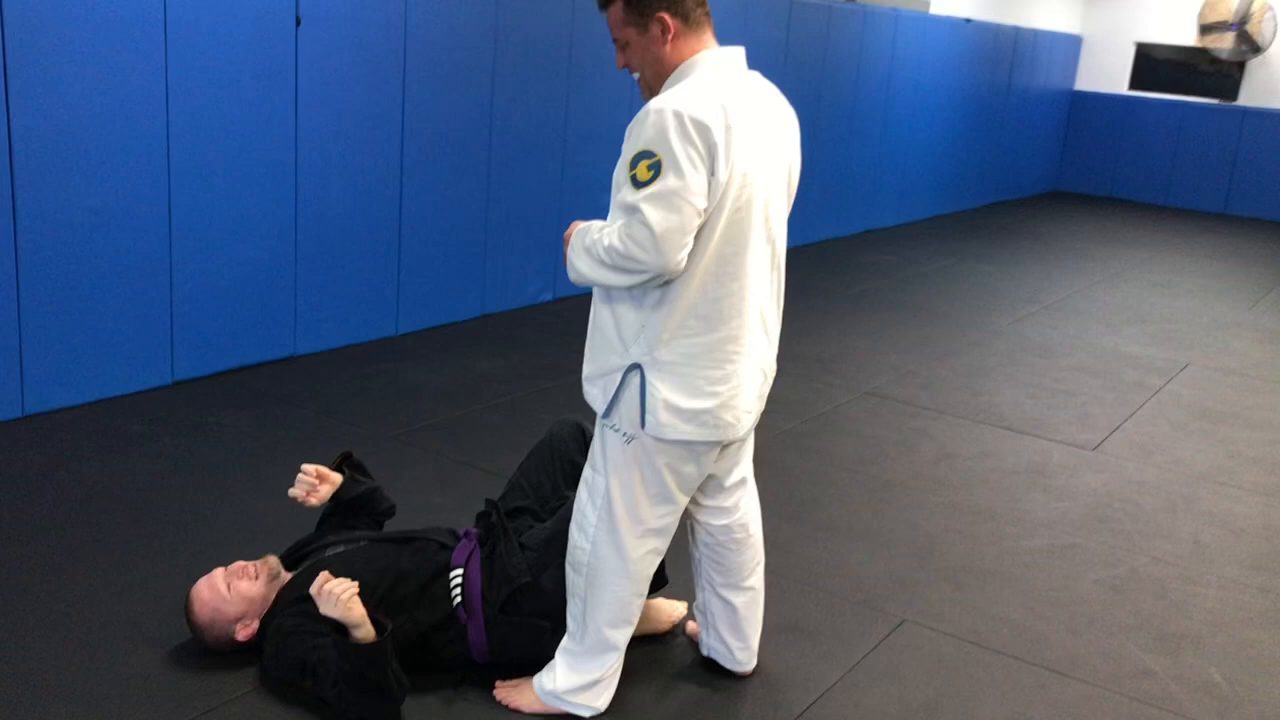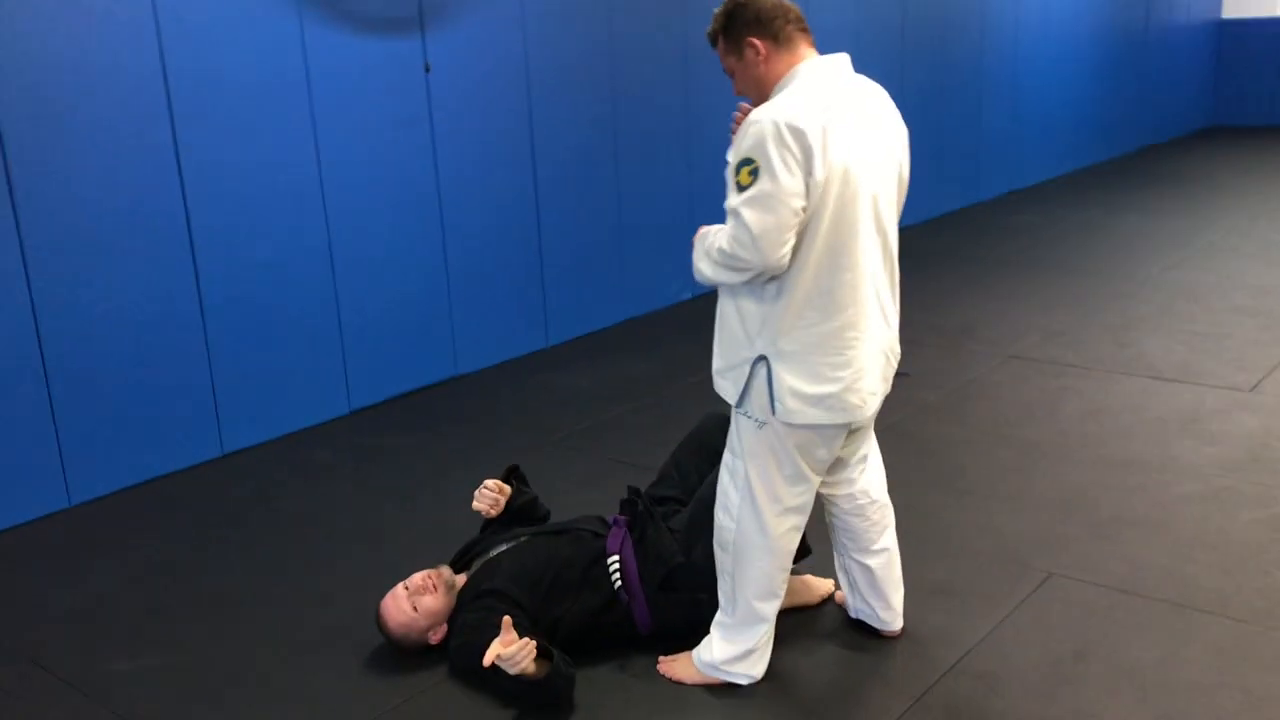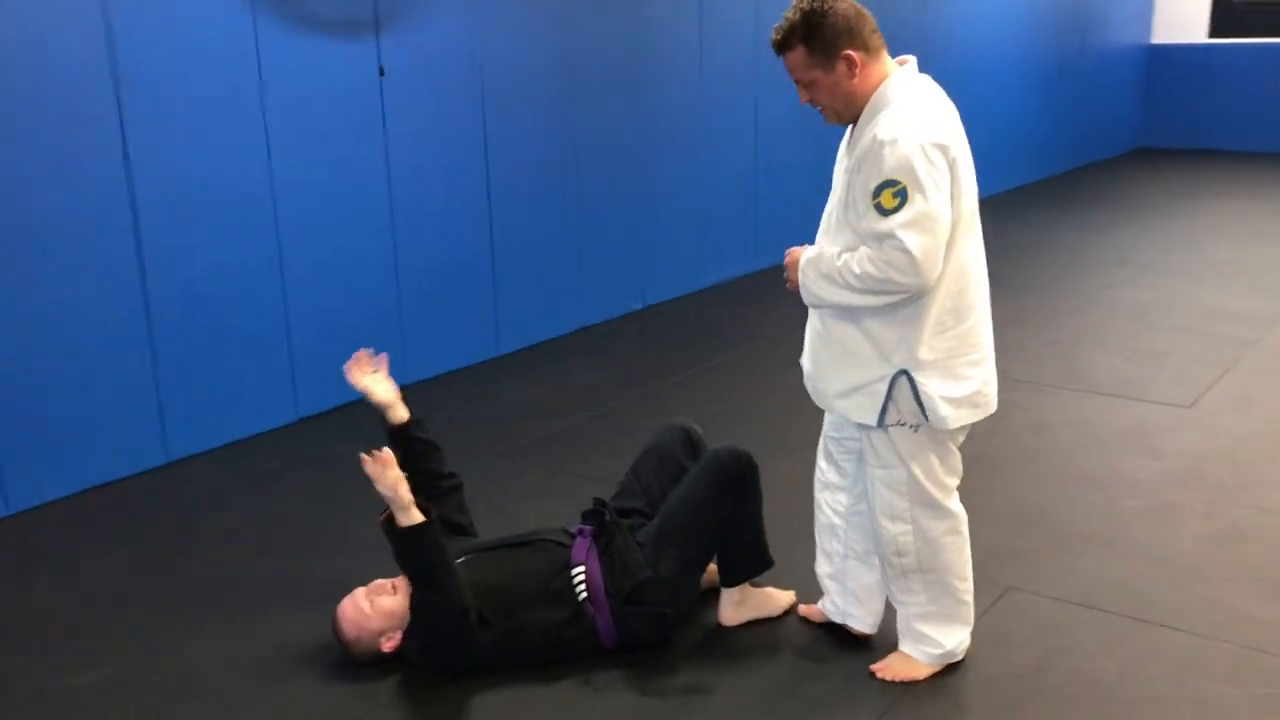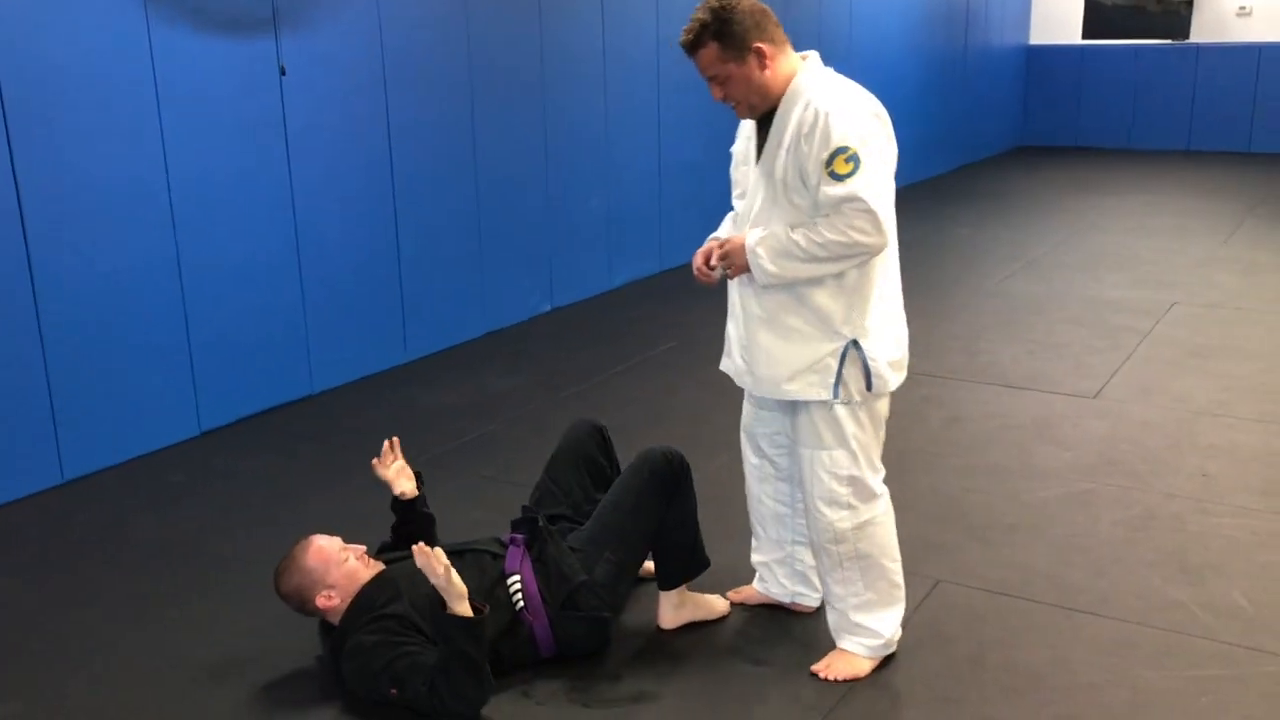
dt=1s
person 1, frame 1
left shoulder: (677, 114)
right shoulder: (769, 102)
left elbow: (650, 246)
left wrist: (583, 244)
left hip: (671, 372)
right hip: (737, 359)
left knee: (616, 528)
right knee: (727, 508)
right ankle: (732, 642)
person 1, frame 2
left shoulder: (779, 122)
right shoulder: (875, 102)
left elbow: (756, 247)
left wrist: (706, 245)
left hip: (798, 359)
right hip: (862, 342)
left knee: (758, 508)
right knee: (854, 481)
left ankle: (733, 653)
right ankle: (880, 606)
person 1, frame 3
left shoulder: (903, 137)
right shoulder: (887, 108)
left elbow: (905, 265)
left wrist: (812, 270)
right wrist: (823, 264)
left hip: (909, 365)
right hip: (875, 354)
left knee: (912, 506)
right knee: (845, 473)
left ankle: (937, 637)
right ankle: (849, 602)
person 1, frame 4
left shoulder: (837, 113)
right shoulder: (760, 116)
left elbow: (862, 225)
left wrist: (758, 252)
right wrist: (726, 240)
left hip: (834, 342)
right hip: (775, 334)
left knee: (841, 491)
right knee: (770, 461)
left ankle: (869, 631)
right ankle: (787, 581)
person 2, frame 1
left shoulder: (300, 561)
right shoulder: (291, 641)
left elbow: (375, 510)
left wrist: (339, 484)
right wrist: (359, 628)
left hip: (481, 551)
right hip: (510, 607)
left knee: (570, 438)
person 2, frame 2
left shoulder: (471, 559)
right shoulder: (474, 632)
left elbow: (535, 519)
right elbow: (554, 685)
left wrist: (505, 496)
right wrist: (525, 667)
left hip: (639, 531)
right hip: (666, 584)
left knee: (719, 429)
person 2, frame 3
left shoulder: (429, 570)
right shoulder: (435, 641)
left elbow: (441, 484)
right elbow: (452, 609)
left wrist: (394, 410)
right wrist: (404, 511)
left hip: (604, 545)
right hip: (633, 597)
left knee: (682, 437)
right knee: (732, 466)
left ankle: (705, 567)
right ankle: (738, 597)
person 2, frame 4
left shoulder: (366, 584)
right shoulder: (371, 653)
left elbow: (420, 552)
left wrist: (408, 495)
right wrist: (457, 604)
left hip: (531, 551)
right hip: (567, 599)
left knee: (587, 435)
right knee: (663, 465)
left ankle: (631, 554)
right ankle: (675, 598)
